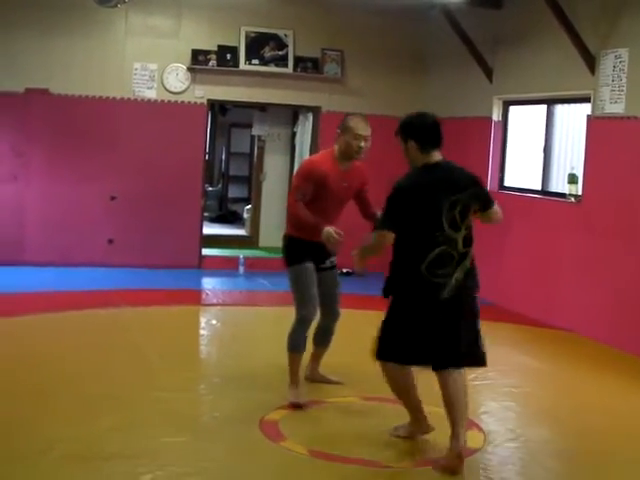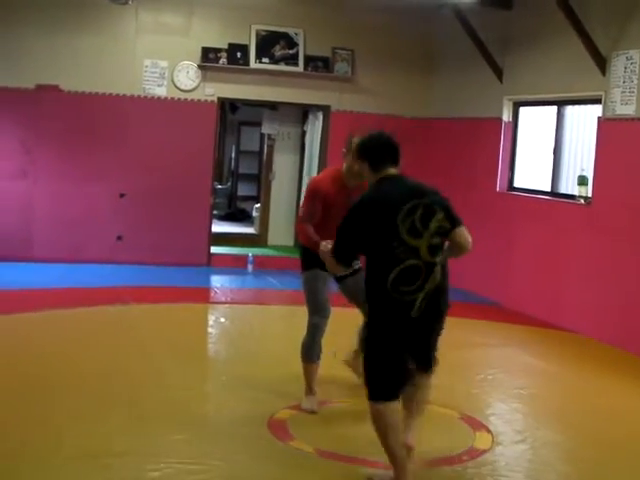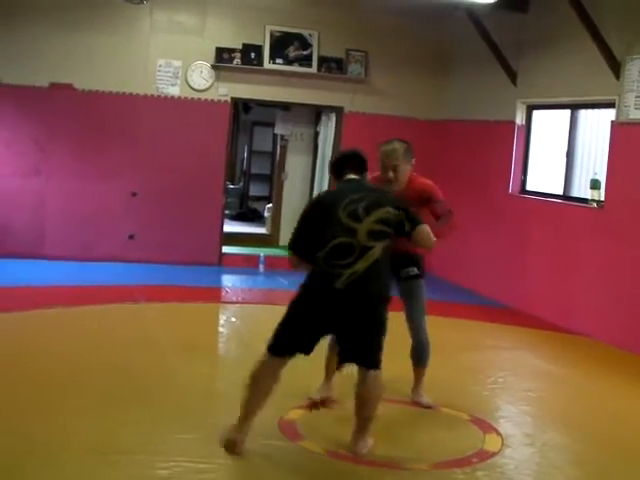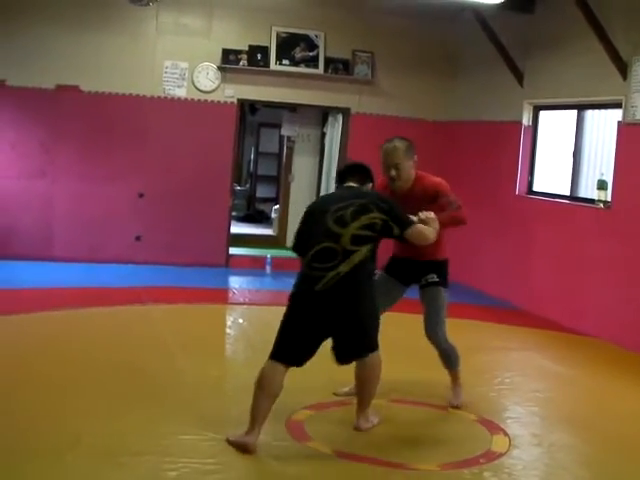
dt=0.5s
person 1, frame 1
left shoulder: (407, 188)
right shoulder: (467, 180)
left elbow: (383, 240)
right elbow: (495, 216)
left wrist: (361, 253)
left hip: (415, 290)
right hip: (458, 289)
left knee: (393, 357)
right knee: (452, 365)
left ankle: (418, 421)
right ankle: (457, 442)
person 1, frame 2
left shoulder: (364, 206)
right shoulder: (433, 197)
left elbow: (337, 266)
right elbow: (464, 244)
left wrist: (327, 251)
left hip: (389, 310)
right hip: (433, 305)
left knee: (383, 393)
right knee: (421, 367)
right ankle: (407, 431)
person 1, frame 3
left shoulder: (319, 203)
right shoulder: (388, 200)
left elbow: (299, 259)
right elbow: (427, 241)
right wrist: (402, 224)
left hip: (322, 291)
right hip: (369, 297)
left knee: (276, 356)
right knee: (369, 367)
left ankle: (241, 430)
right ankle: (361, 438)
person 1, frame 4
left shoulder: (317, 206)
right shoulder: (379, 203)
left elbow: (301, 252)
right elbow: (422, 238)
right wrist: (431, 223)
left hip: (310, 291)
right hip: (355, 294)
left knee: (280, 359)
right knee: (366, 352)
left ankle: (252, 433)
right ankle: (363, 416)
person 2, frame 1
left shoulder: (359, 173)
right shoulder: (314, 166)
left elbow: (367, 210)
right elbow: (294, 206)
right wrist: (322, 228)
left hip: (325, 248)
right hip: (299, 245)
left knee: (331, 314)
right knee: (307, 313)
left ankle: (313, 370)
right ankle: (294, 385)
person 2, frame 2
right shoulder: (321, 185)
right elbow: (304, 226)
right wrist: (319, 246)
right hip: (315, 256)
right knee: (318, 320)
left ankle: (355, 358)
right ankle: (310, 392)
person 2, frame 3
left shoulder: (426, 190)
left elbow: (448, 220)
left hip: (409, 259)
left knee: (418, 328)
left ankle: (418, 389)
right ankle: (327, 384)
person 2, frame 4
left shoulder: (433, 187)
right shoulder: (381, 190)
left elbow: (461, 215)
left hip: (433, 264)
right hip: (400, 261)
left knee: (435, 333)
left ankle: (457, 385)
